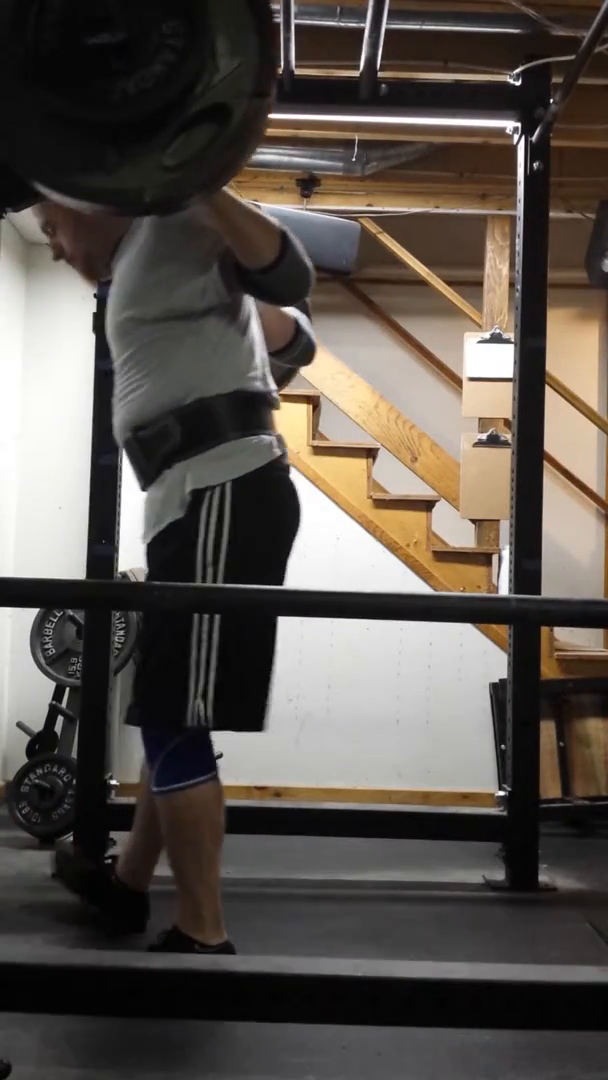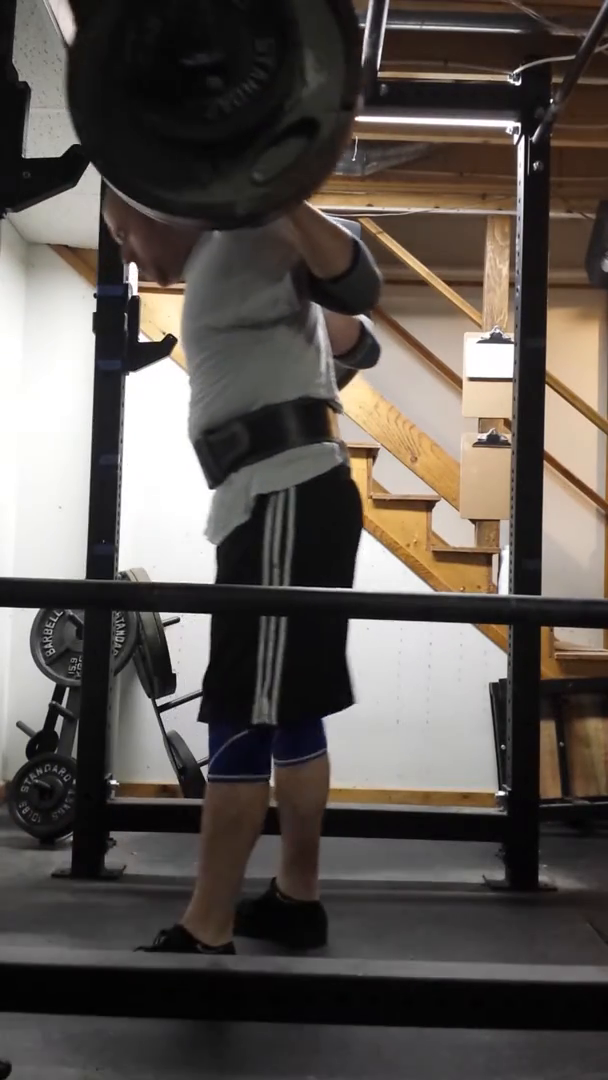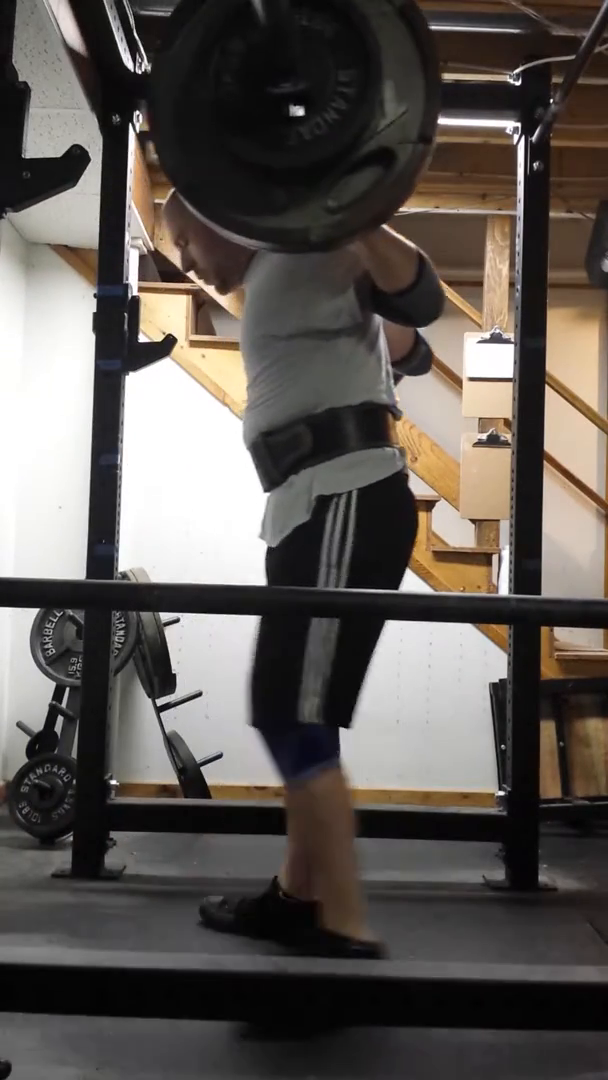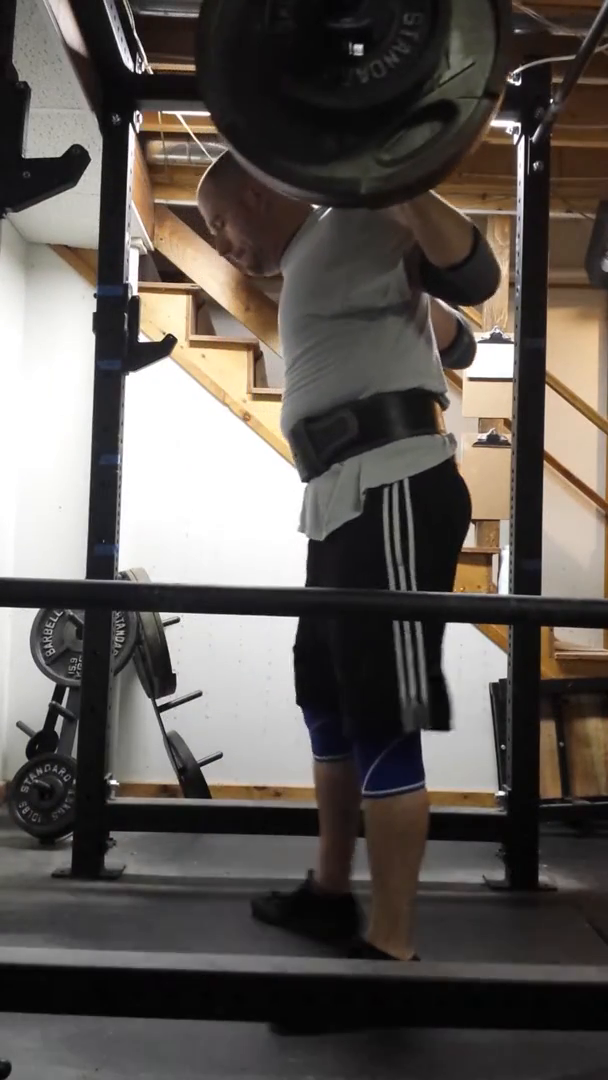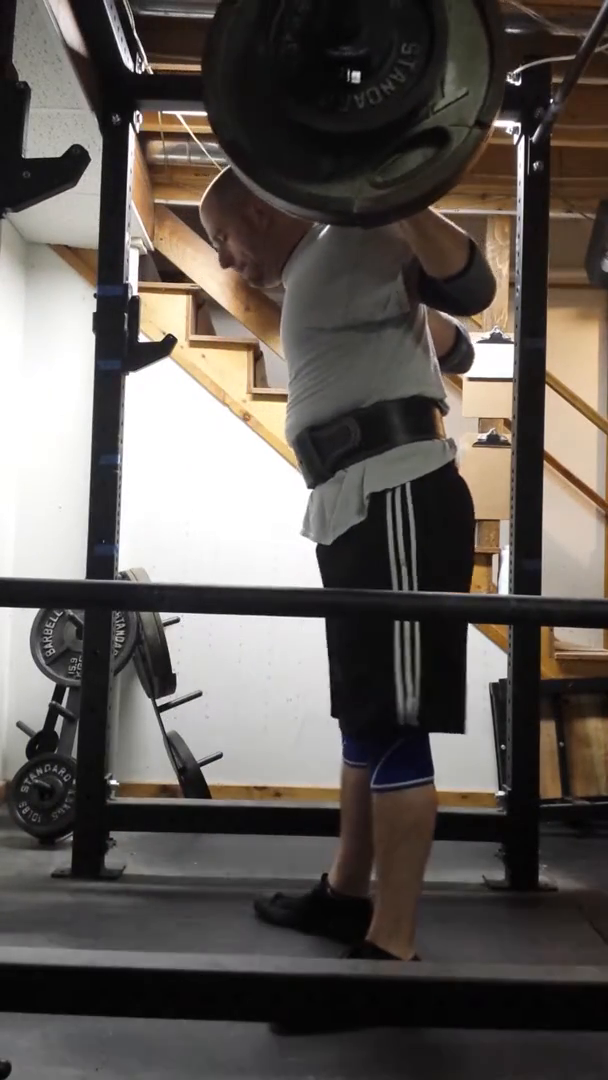
dt=0.5s
person 1, frame 1
left shoulder: (169, 230)
right shoulder: (156, 259)
left elbow: (285, 273)
right elbow: (291, 337)
left hip: (223, 495)
right hip: (202, 499)
left knee: (177, 721)
right knee: (168, 711)
left ankle: (202, 939)
right ankle: (130, 882)
person 1, frame 2
left shoulder: (241, 240)
right shoulder: (227, 269)
left elbow: (354, 284)
right elbow: (356, 341)
left hip: (289, 500)
right hip: (270, 503)
left knee: (242, 717)
right knee: (284, 713)
left ankle: (203, 935)
right ankle: (296, 898)
person 1, frame 3
left shoulder: (302, 254)
right shoulder: (281, 279)
left elbow: (419, 297)
right elbow: (409, 347)
right wrist: (377, 340)
left hip: (348, 502)
right hip: (316, 508)
left knee: (293, 715)
right knee: (300, 714)
left ankle: (347, 933)
right ankle: (297, 897)
person 1, frame 4
left shoulder: (350, 228)
right shoulder: (318, 263)
left elbow: (472, 274)
right elbow: (455, 340)
right wrist: (421, 320)
left hip: (392, 495)
right hip: (349, 505)
left knee: (382, 721)
right knee: (330, 705)
left ankle: (389, 948)
right ankle: (331, 889)
person 1, frame 5
left shoulder: (348, 241)
right shoulder: (321, 276)
left elbow: (469, 285)
right elbow: (451, 344)
right wrist: (418, 322)
left hip: (398, 500)
right hip: (357, 508)
left knee: (390, 723)
right knee: (364, 716)
left ankle: (391, 947)
right ankle: (347, 890)
